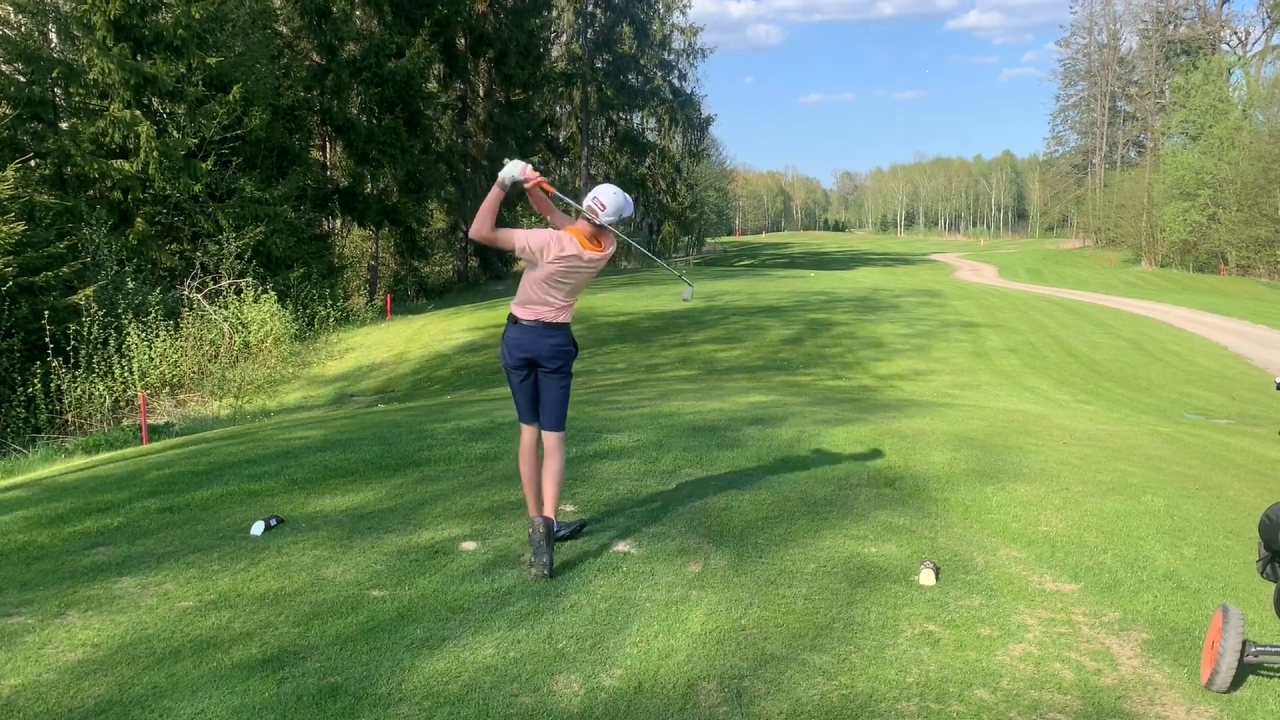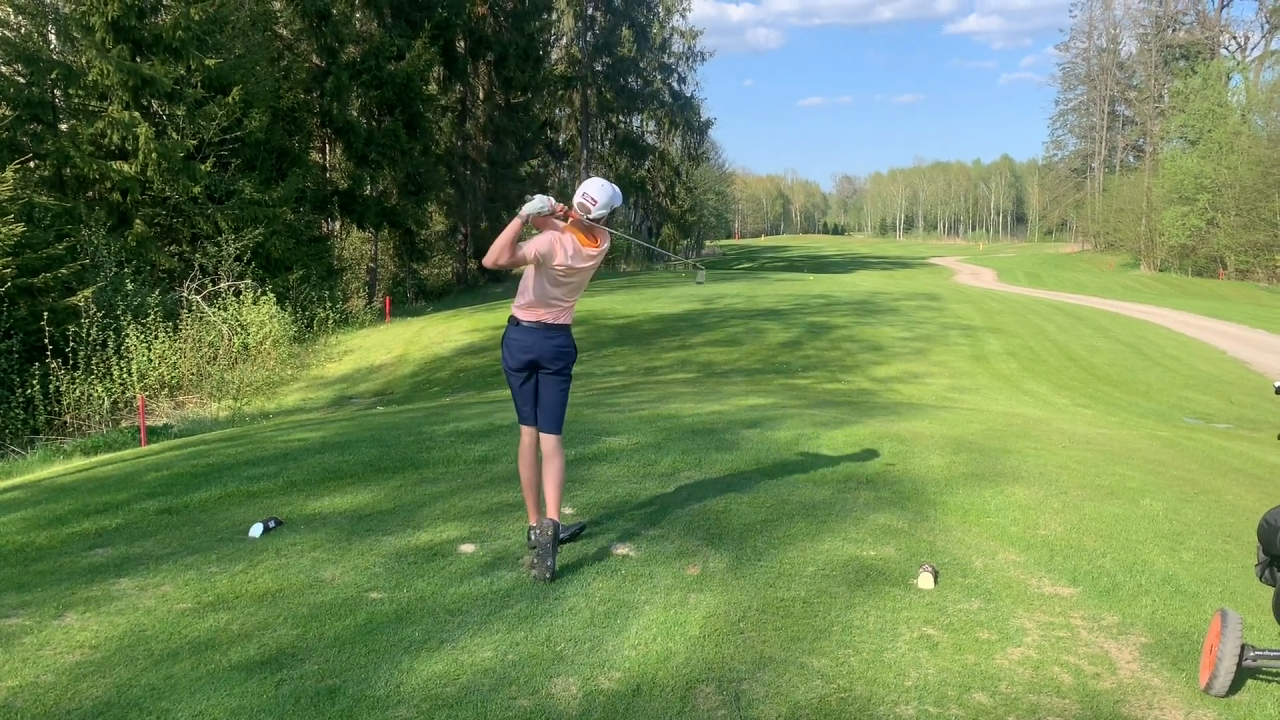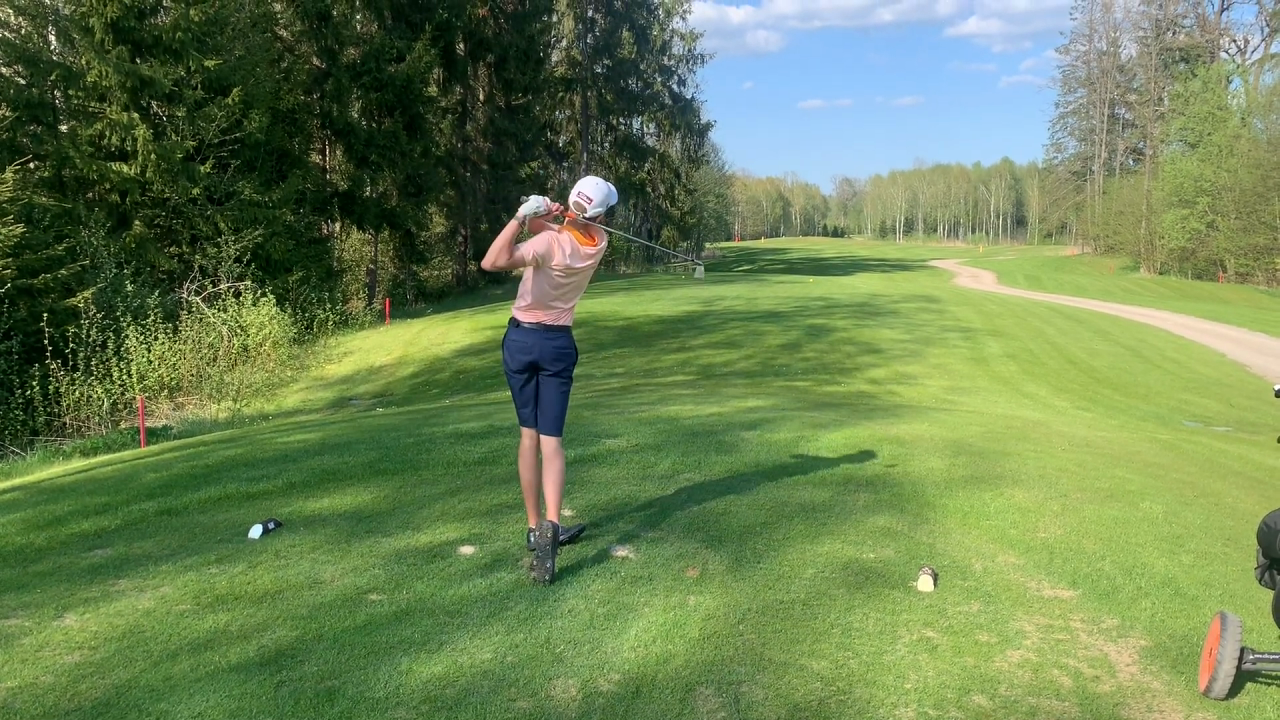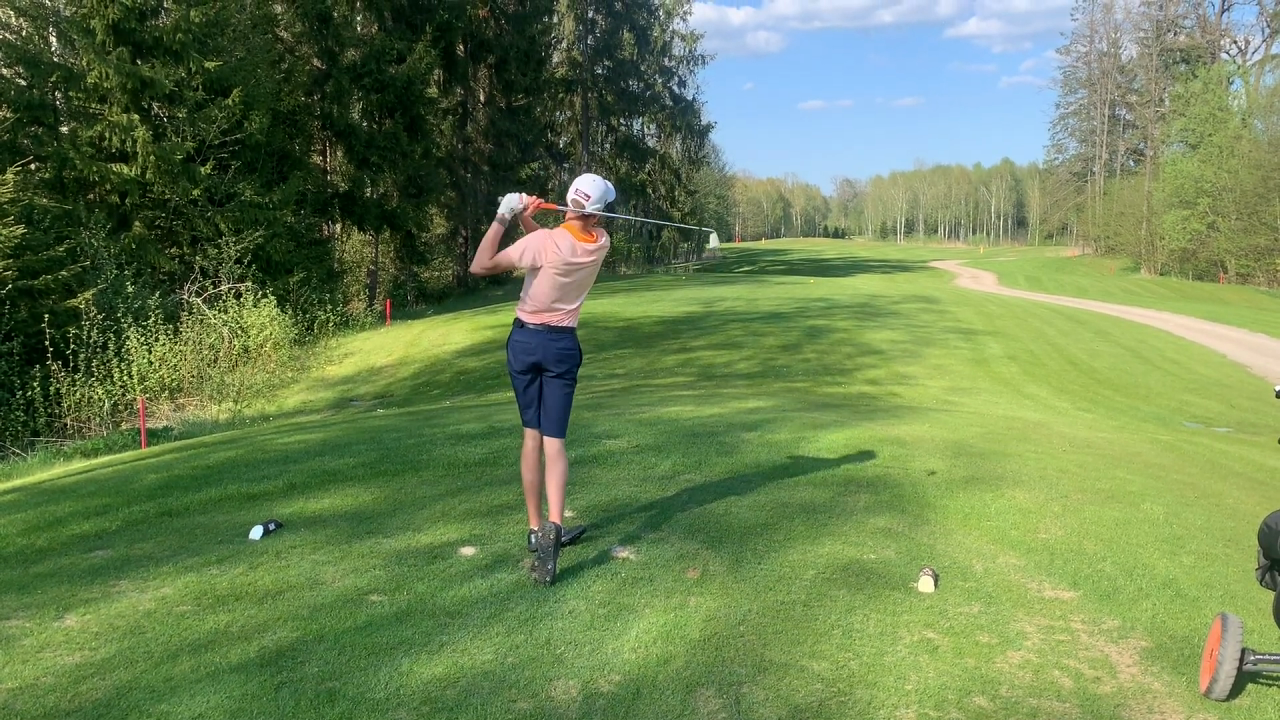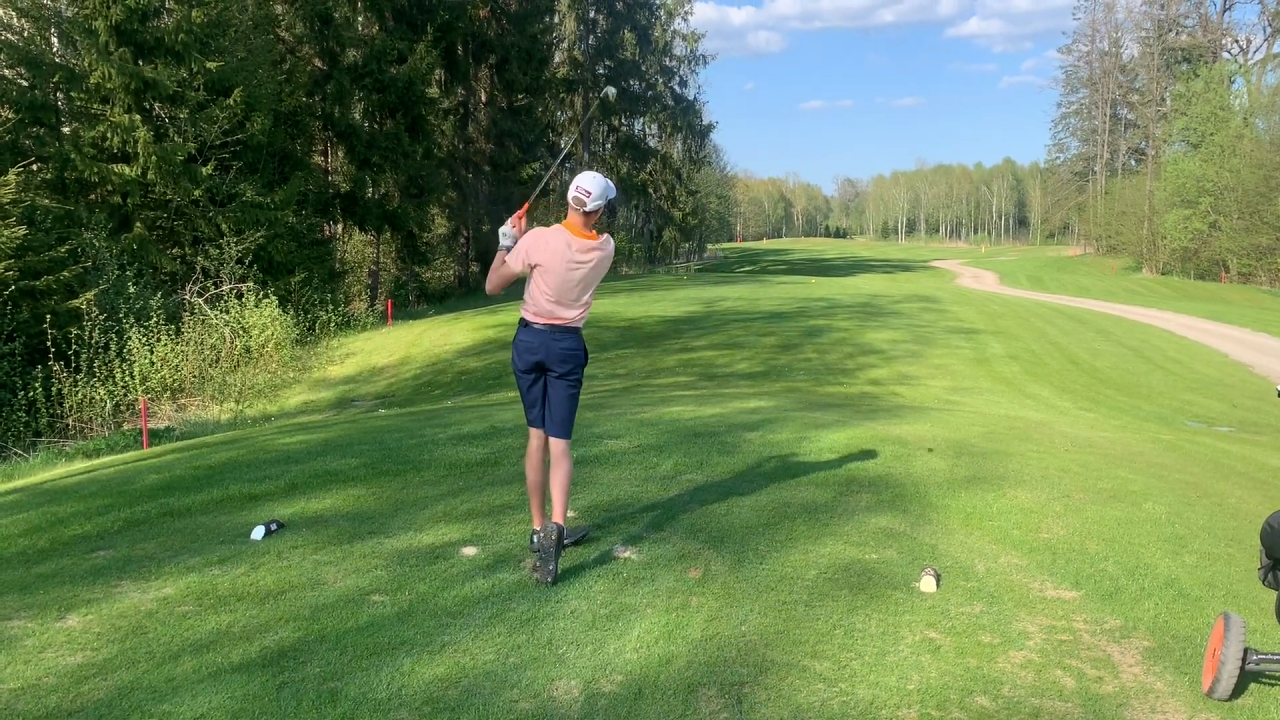
dt=0.3s
person 1, frame 1
left shoulder: (549, 242)
right shoulder: (607, 249)
left elbow: (479, 232)
right elbow: (560, 217)
left wrist: (505, 181)
right wrist: (532, 185)
left hip: (517, 336)
right hip: (555, 341)
left knee: (529, 431)
right knee: (552, 438)
left ankle: (538, 521)
right ankle: (547, 522)
person 1, frame 2
left shoulder: (552, 244)
right shoulder: (601, 244)
left elbow: (493, 260)
left wrist: (526, 214)
right wrist: (542, 215)
left hip: (519, 337)
right hip: (557, 342)
left knee: (528, 433)
right knee: (550, 438)
left ankle: (536, 525)
right ankle: (550, 524)
person 1, frame 3
left shoulder: (550, 243)
right shoulder: (599, 242)
left elbow: (492, 262)
left wrist: (523, 215)
right wrist: (536, 218)
left hip: (521, 339)
right hip: (558, 343)
left knee: (529, 435)
right knee: (551, 440)
left ankle: (535, 527)
right ankle: (550, 527)
person 1, frame 4
left shoulder: (543, 242)
right shoulder: (601, 244)
left elbow: (479, 266)
left wrist: (503, 217)
right wrist: (529, 220)
left hip: (524, 340)
right hip: (563, 345)
left knee: (531, 436)
right knee: (554, 441)
left ankle: (536, 529)
right ankle: (553, 527)
person 1, frame 5
left shoulder: (538, 239)
right shoulder: (606, 249)
left elbow: (492, 287)
left wrist: (506, 244)
right wrist: (525, 238)
left hip: (529, 339)
right hip: (568, 345)
left knee: (536, 435)
right knee: (559, 442)
left ankle: (539, 529)
right ankle: (555, 530)
